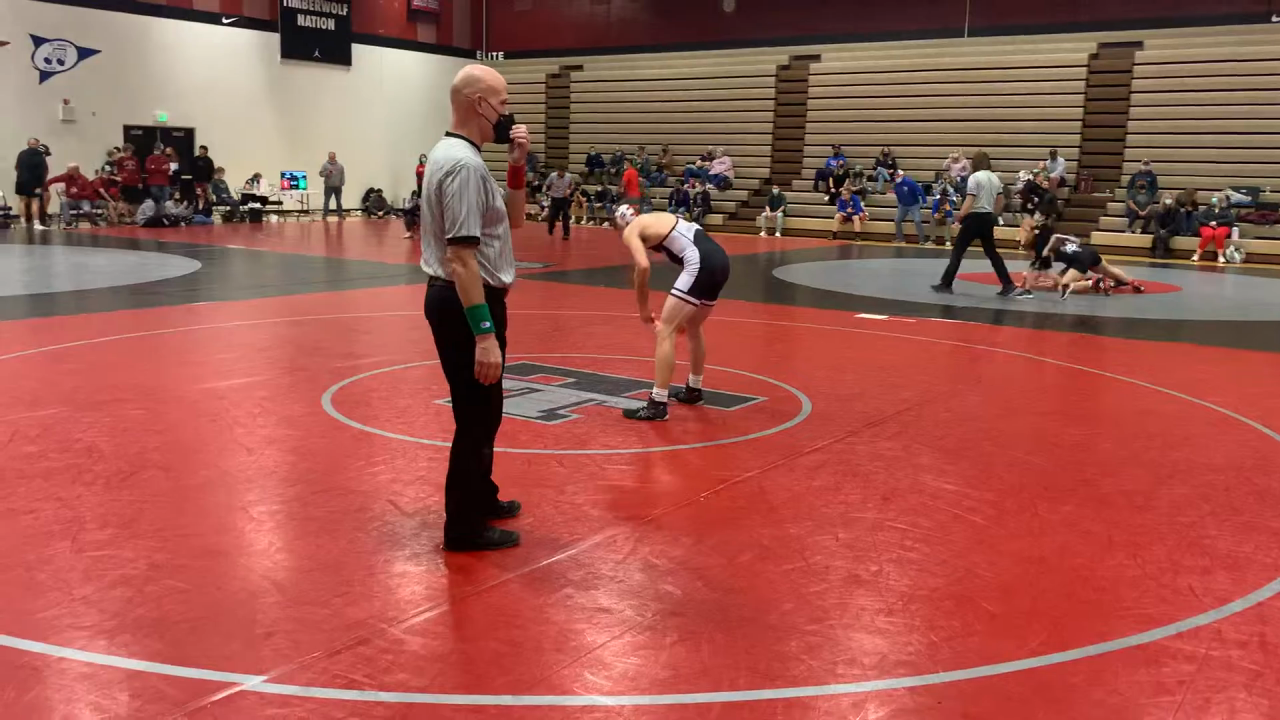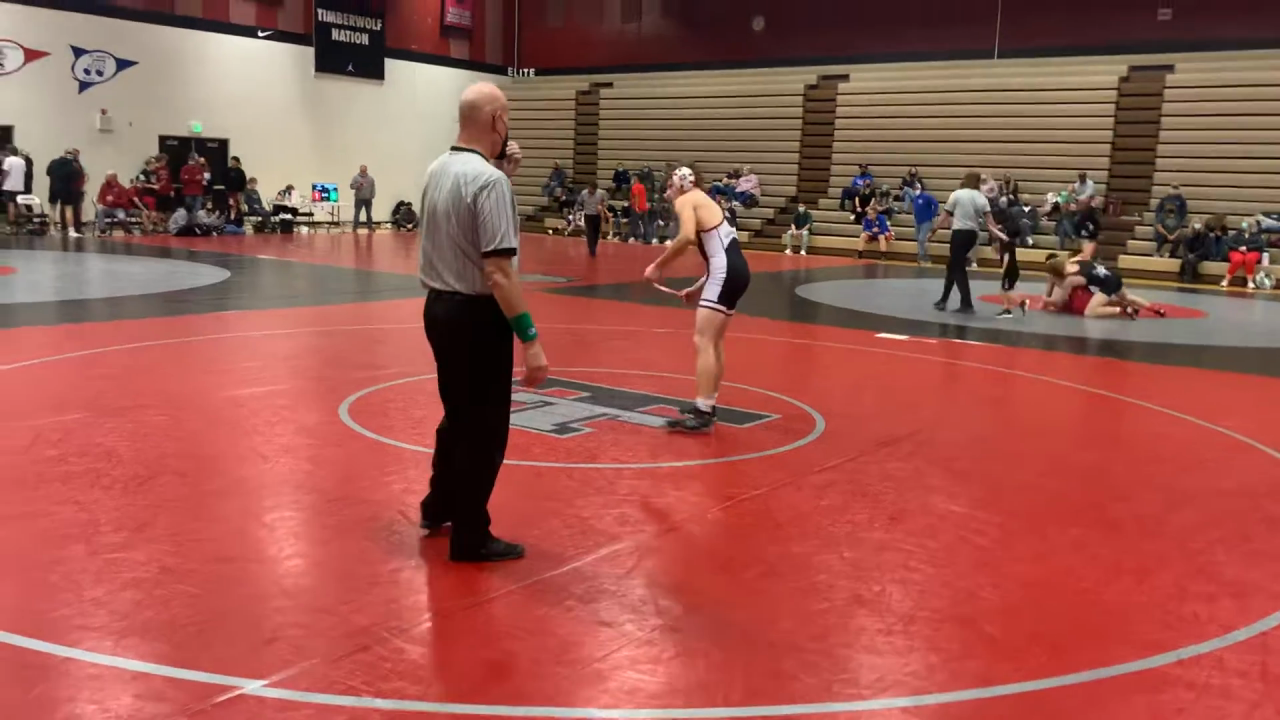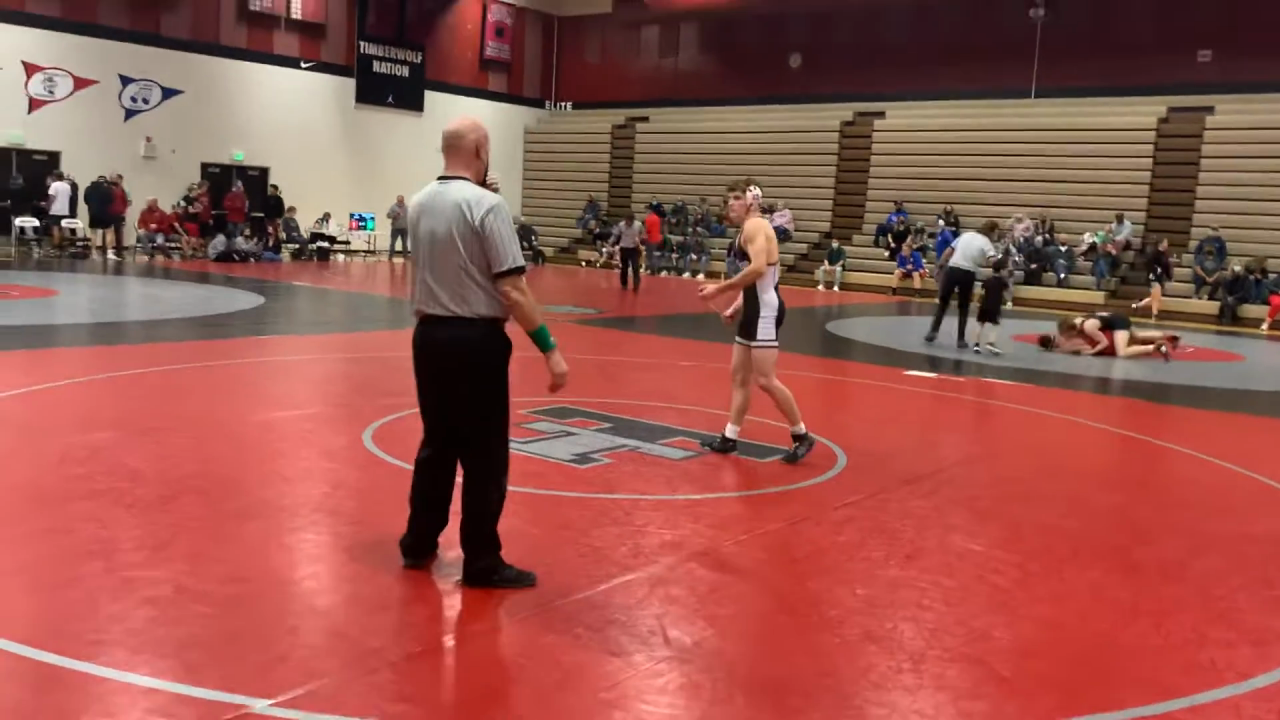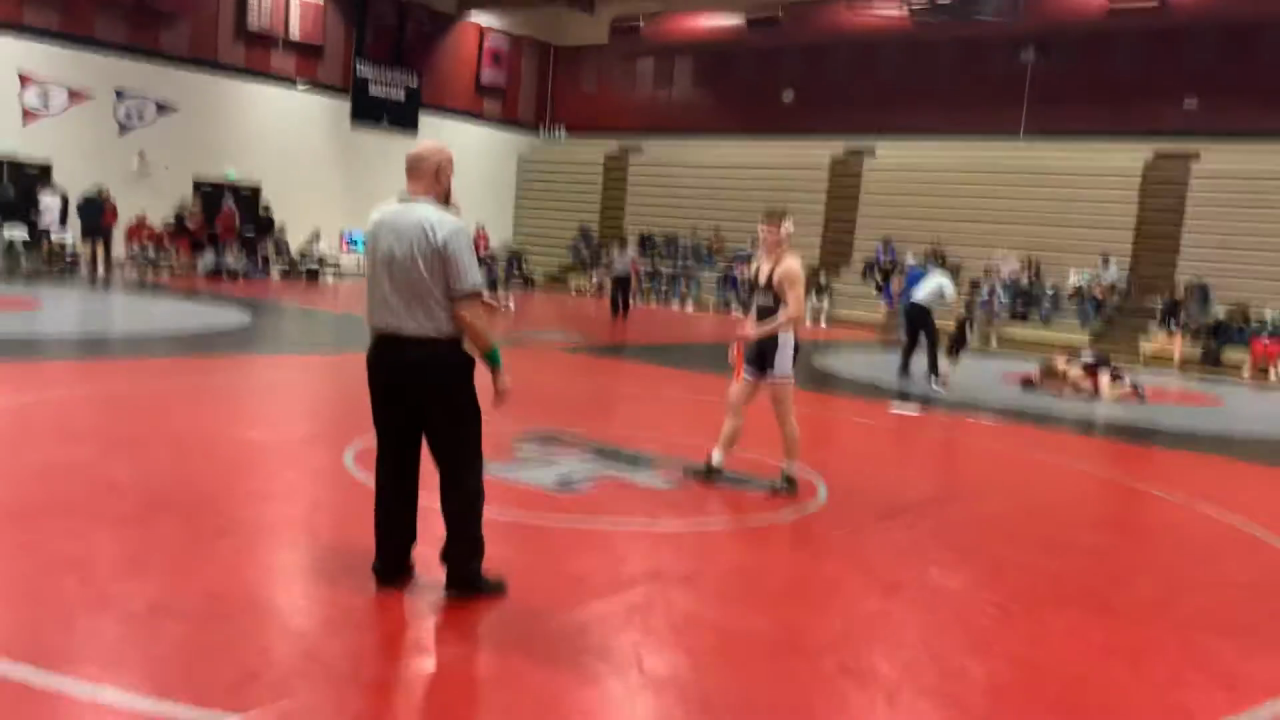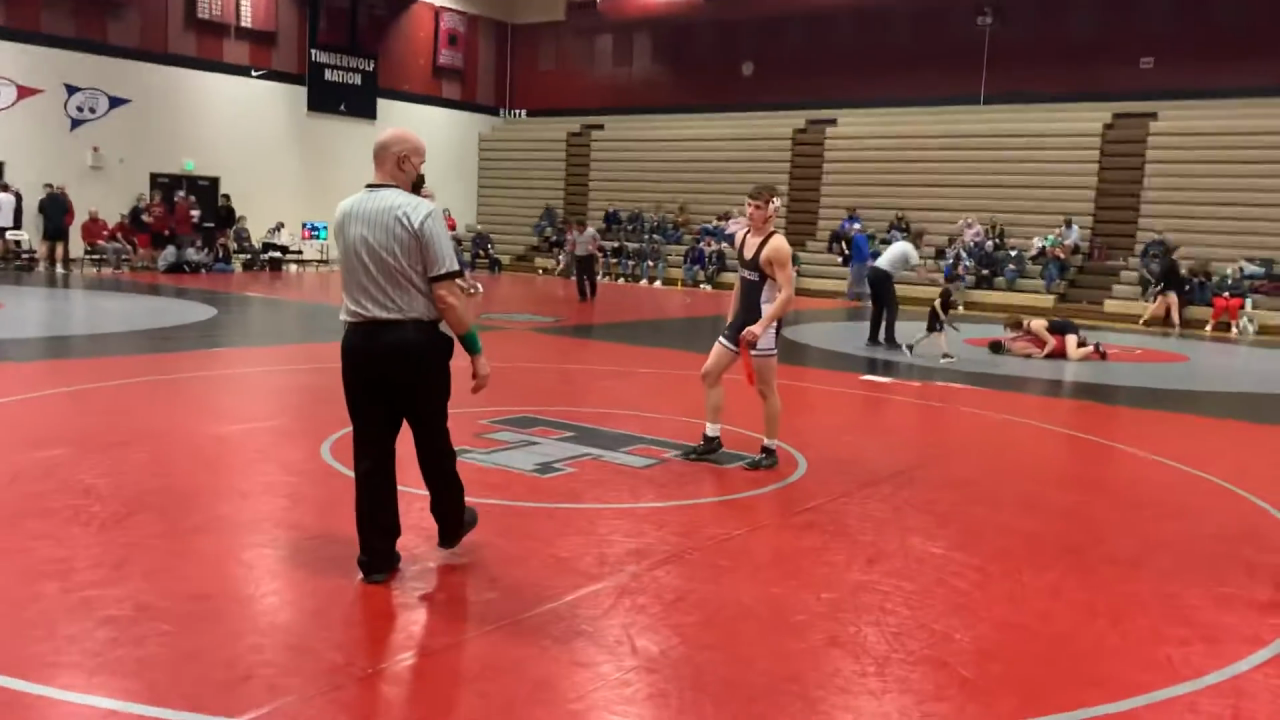
dt=0.4s
person 1, frame 1
left shoulder: (456, 155)
right shoulder: (464, 164)
left elbow: (511, 219)
right elbow: (460, 257)
left wrist: (517, 165)
right wrist: (484, 334)
left hip: (460, 300)
right hip: (466, 304)
left knee: (482, 411)
right knee: (477, 414)
left ankle: (479, 497)
right ankle: (465, 525)
person 1, frame 2
left shoulder: (437, 170)
right shoulder: (488, 180)
right elbow: (498, 271)
right wrist: (529, 339)
left hip: (440, 306)
right hip: (475, 316)
left knee: (458, 418)
right knee: (484, 428)
left ankle: (441, 505)
right ankle: (469, 536)
person 1, frame 3
left shoulder: (419, 202)
right shoulder: (486, 205)
right elbow: (512, 289)
right wrist: (549, 349)
left hip: (429, 335)
right hip: (475, 340)
left knee: (437, 444)
right knee: (485, 455)
left ankle: (419, 542)
right ankle: (481, 561)
person 1, frame 4
left shoulder: (377, 222)
right shoulder: (448, 227)
right elbow: (467, 310)
right wrist: (496, 366)
left hip: (385, 354)
right hip: (436, 358)
left knee: (394, 464)
right knee: (460, 466)
left ankle: (391, 564)
right ankle: (464, 572)
person 1, frame 5
left shoulder: (344, 212)
right shoulder: (421, 212)
right elbow: (445, 294)
right wrist: (476, 351)
left hip: (360, 342)
right hip: (415, 342)
left knee: (371, 452)
right knee: (434, 444)
left ankle: (376, 556)
right ankle: (451, 524)
person 2, frame 1
left shoulder: (630, 230)
right shoulder: (657, 221)
left elbow: (643, 267)
left wrist: (643, 308)
left hip: (702, 264)
right hip: (718, 260)
left knee: (664, 331)
right knee: (691, 327)
left ankle: (658, 404)
right ankle: (694, 390)
person 2, frame 2
left shoulder: (685, 201)
right shoulder: (705, 203)
left elbow: (686, 236)
left wrist: (658, 266)
right wrist: (697, 288)
left hip: (725, 274)
right hip: (735, 271)
left knee: (702, 341)
right knee: (712, 342)
left ankle: (702, 413)
right ankle: (705, 405)
person 2, frame 3
left shoulder: (755, 226)
right shoulder: (750, 230)
left elbow: (758, 269)
left wrist: (719, 289)
right wrist: (736, 307)
left hip: (765, 310)
right hip: (754, 309)
left knee: (765, 380)
right knee: (739, 375)
left ankle: (801, 436)
right ankle: (730, 437)
person 2, frame 4
left shoulder: (790, 267)
right shoulder: (757, 264)
left elbow: (796, 312)
left wrist: (760, 331)
right wrist: (745, 337)
left hip: (779, 345)
right hip: (758, 344)
left knee: (783, 412)
right knee: (736, 403)
left ankle: (790, 477)
right ankle: (715, 464)
person 2, frame 5
left shoulder: (777, 245)
right shoulder: (741, 237)
left elbow: (787, 293)
left wrist: (762, 325)
right wrist: (731, 318)
left hip: (762, 323)
right hip: (740, 318)
left knee: (765, 388)
right knee: (709, 373)
left ankle: (770, 451)
right ankle: (711, 439)
